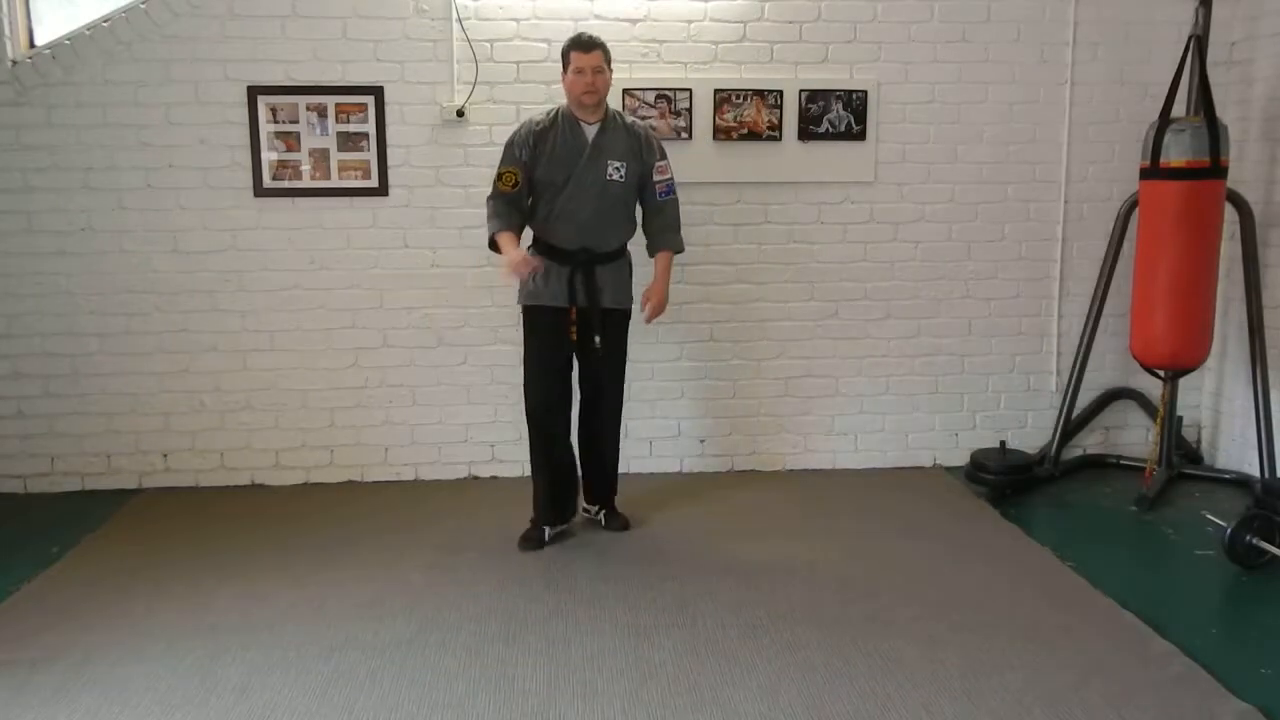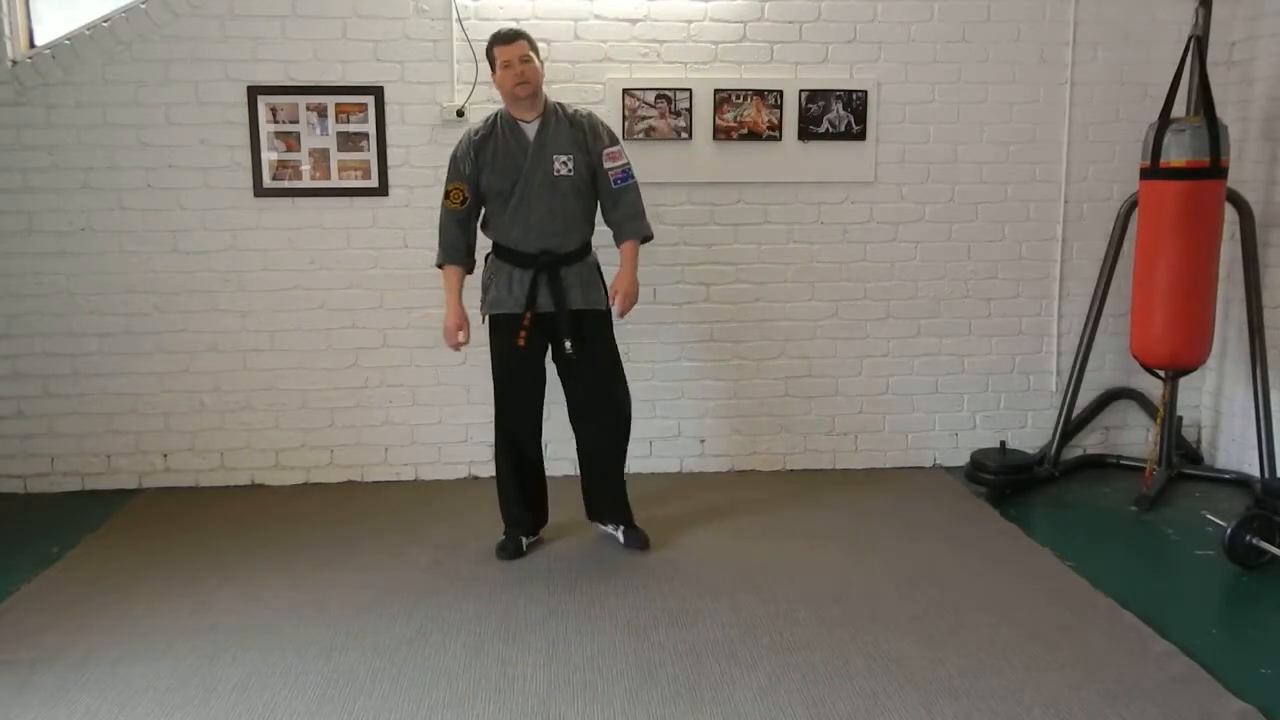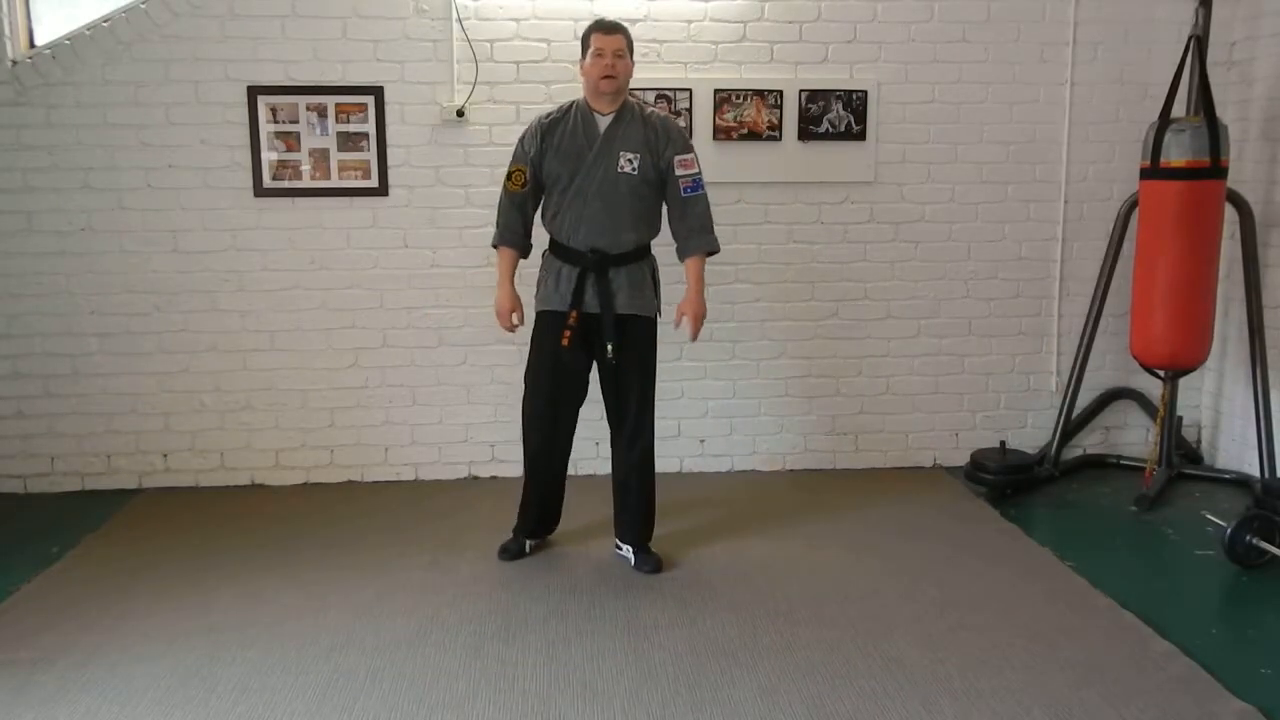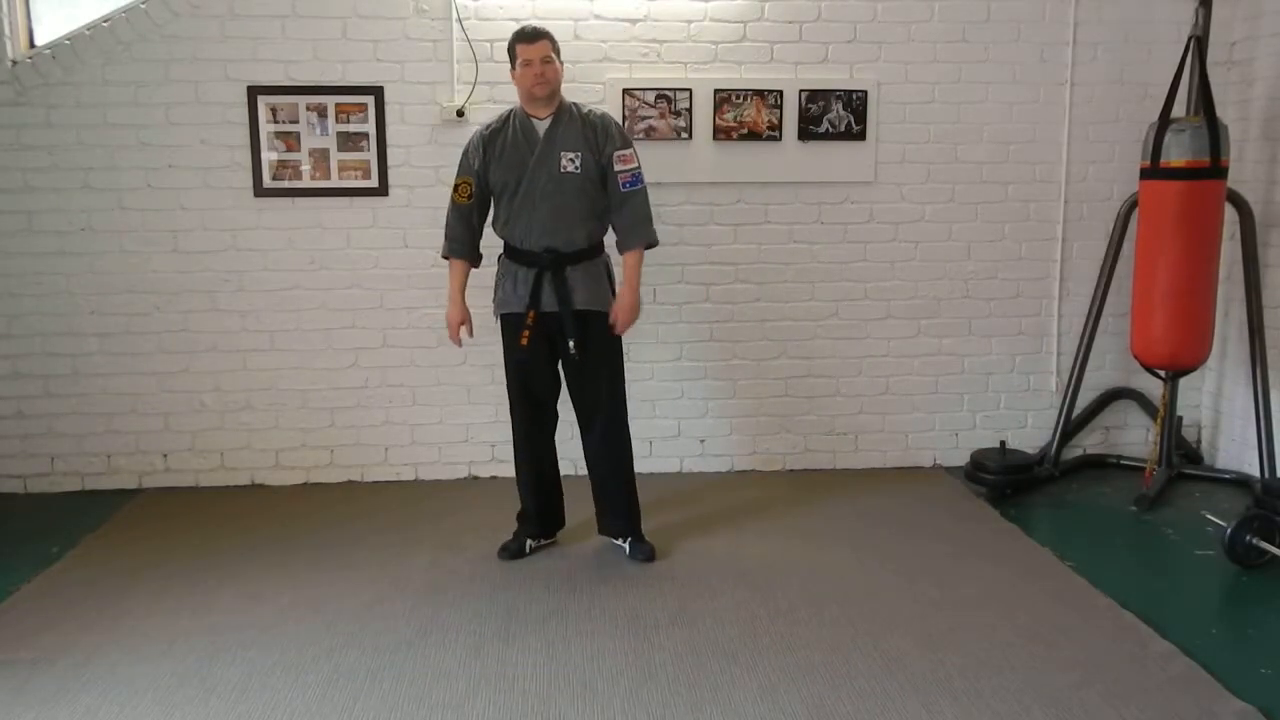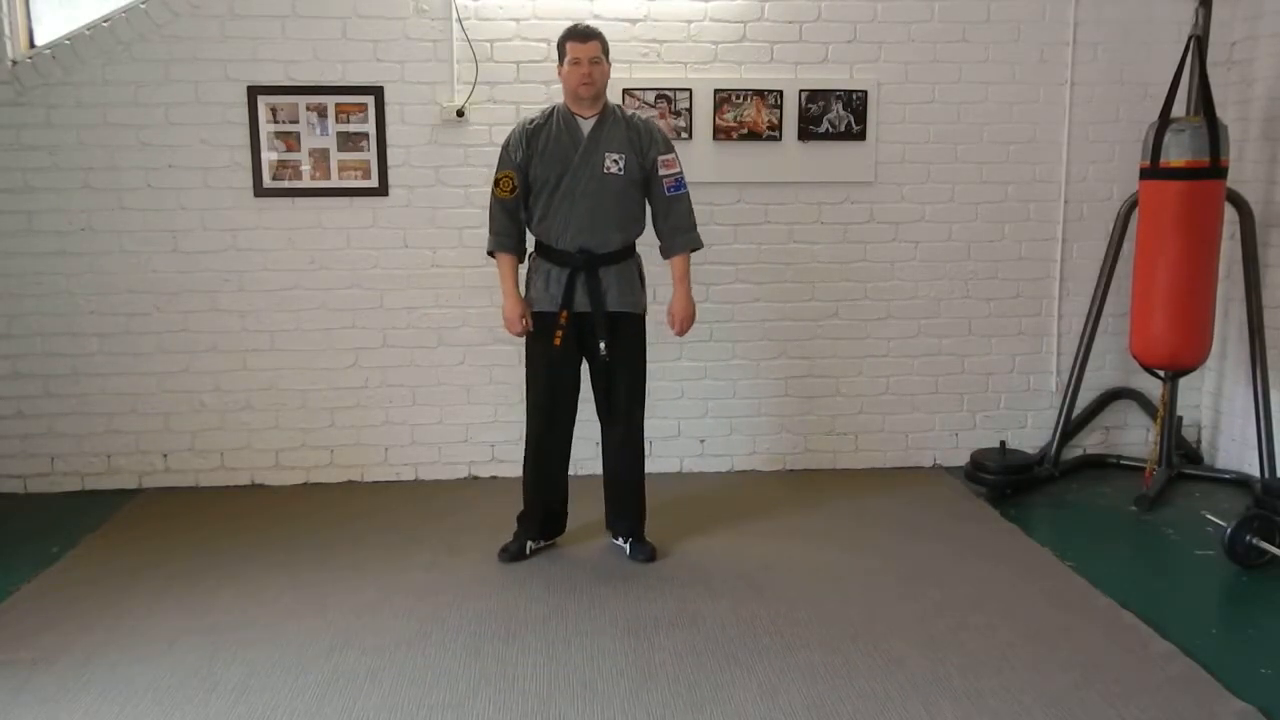
dt=1s
person 1, frame 1
left shoulder: (639, 140)
right shoulder: (533, 136)
left elbow: (661, 213)
right elbow: (501, 202)
left wrist: (661, 279)
right wrist: (512, 249)
left hip: (610, 282)
right hip: (549, 283)
left knee: (604, 398)
right knee: (546, 400)
left ankle: (600, 499)
right ankle: (553, 511)
person 1, frame 2
left shoulder: (587, 130)
right shoulder: (475, 145)
left elbow: (623, 201)
right elbow: (456, 227)
left wrist: (627, 269)
right wrist: (453, 303)
left hip: (580, 283)
right hip: (512, 288)
left knee: (604, 406)
right knee: (516, 414)
left ankle: (611, 512)
right ankle: (523, 523)
person 1, frame 3
left shoulder: (660, 132)
right shoulder: (546, 130)
left elbow: (689, 213)
right elbow: (515, 209)
left wrist: (694, 289)
right wrist: (505, 283)
left hip: (629, 288)
right hip: (561, 285)
left knee: (632, 420)
right knee: (545, 413)
left ankle: (633, 537)
right ankle: (534, 525)
person 1, frame 4
left shoulder: (600, 130)
right shoulder: (488, 142)
left elbow: (630, 210)
right elbow: (464, 221)
left wrist: (630, 286)
right wrist: (456, 297)
left hip: (586, 285)
right hip: (520, 288)
left knee: (603, 411)
right knee: (530, 414)
left ankle: (622, 525)
right ankle: (537, 524)
person 1, frame 5
left shoulder: (642, 134)
right shoulder: (528, 136)
left elbow: (673, 214)
right elbow: (506, 220)
left wrist: (681, 290)
right wrist: (510, 293)
left hip: (617, 287)
right hip: (550, 288)
left knee: (622, 414)
right knee: (547, 416)
left ankle: (627, 528)
right ankle: (538, 527)
